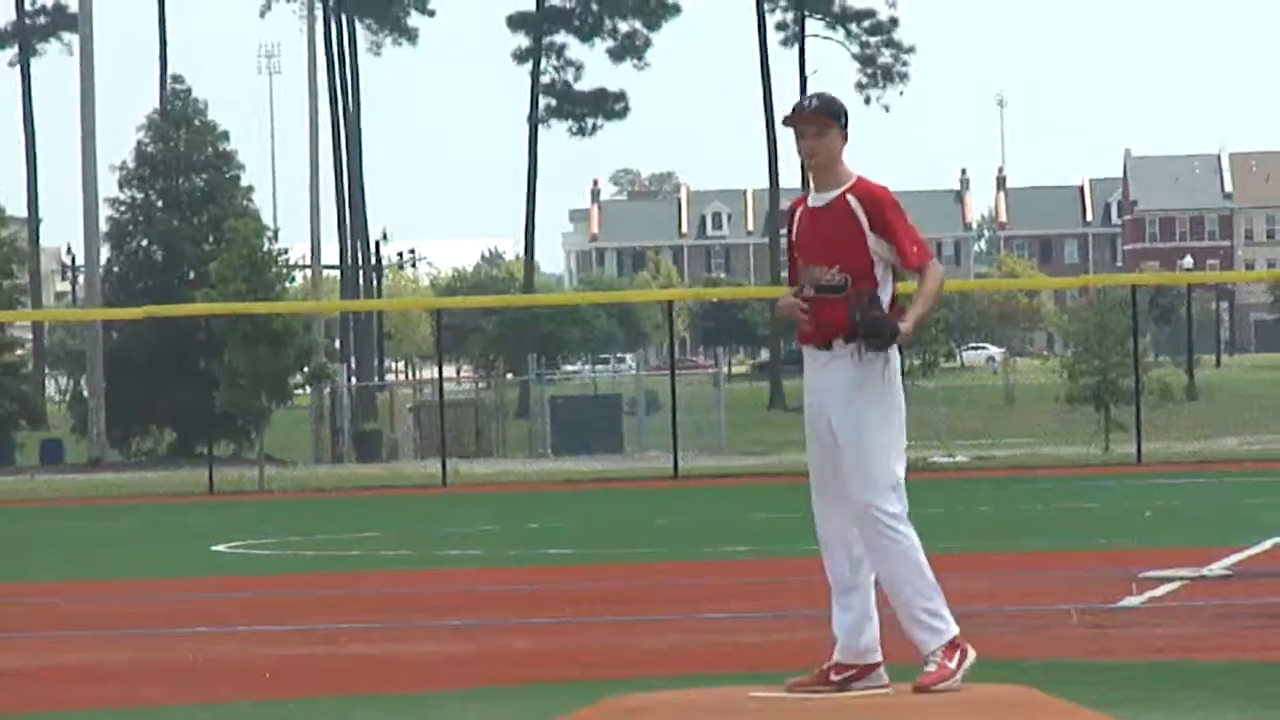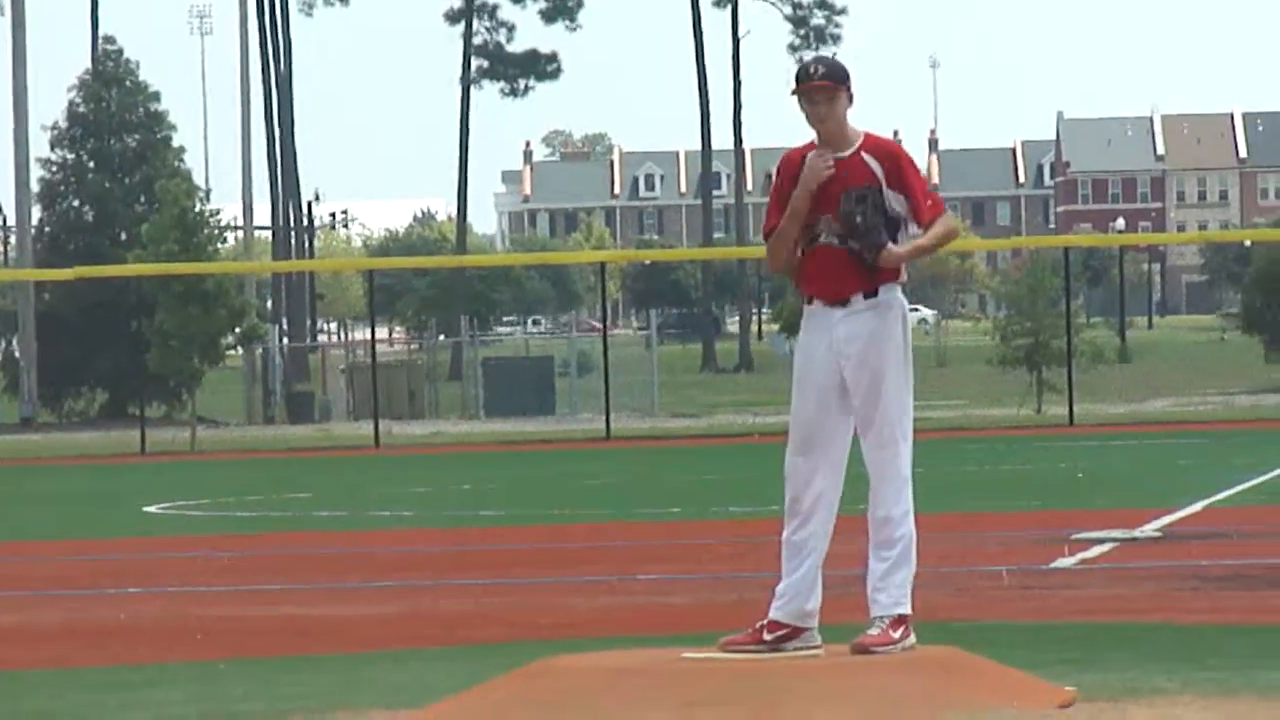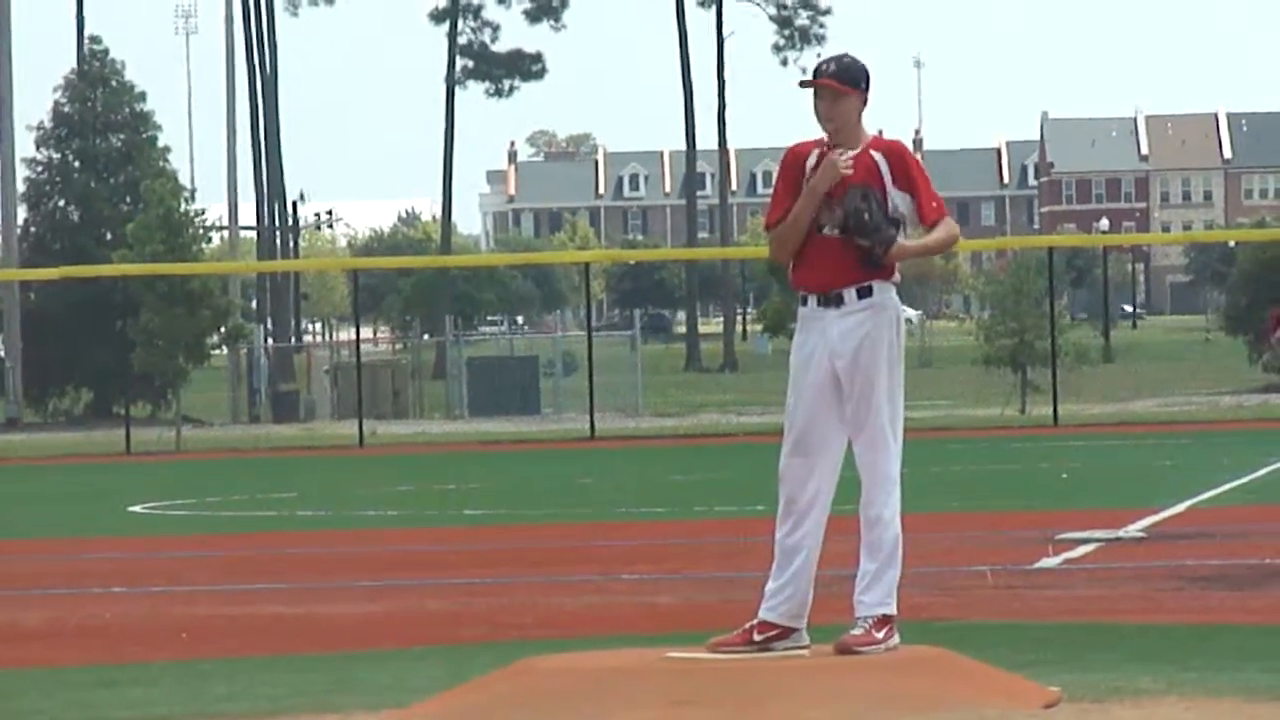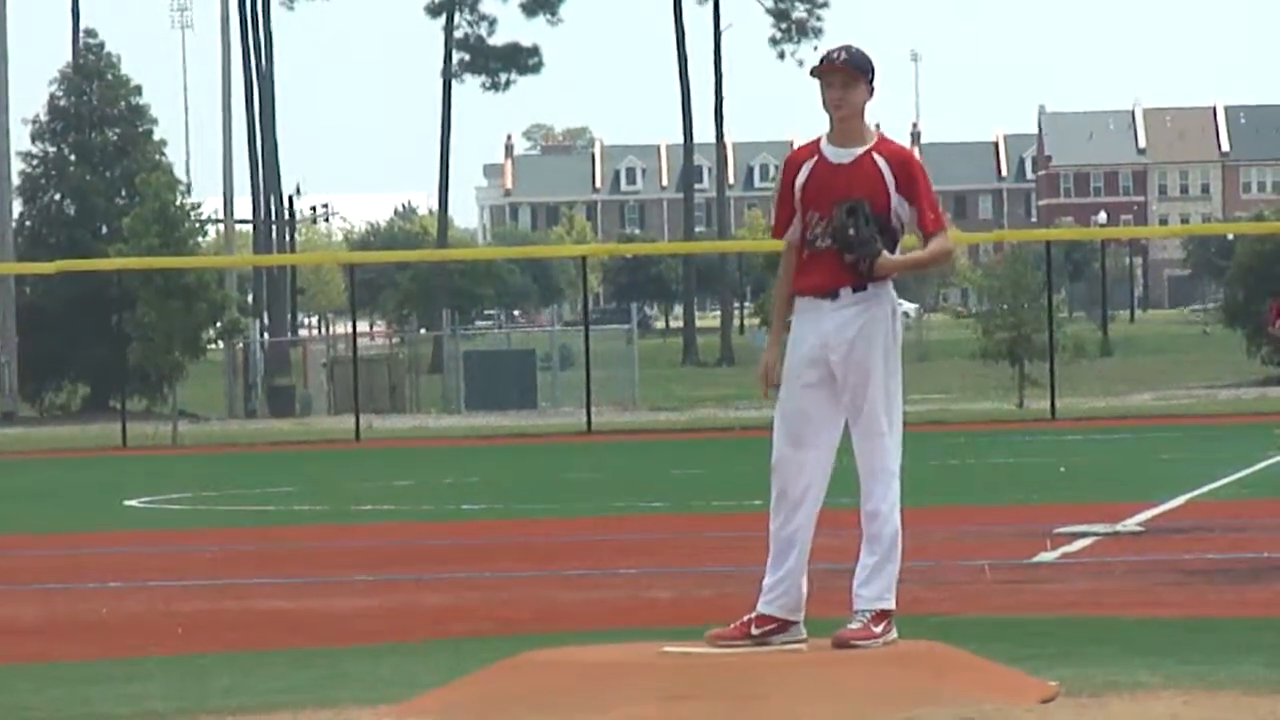
dt=0.7s
person 1, frame 1
left shoulder: (872, 200)
right shoulder: (798, 211)
left elbow: (931, 271)
left wrist: (906, 323)
right wrist: (786, 304)
left hip: (867, 362)
right hip: (818, 365)
left knee: (873, 502)
right knee: (832, 511)
left ankle: (943, 640)
right ankle: (857, 656)
person 1, frame 2
left shoulder: (884, 155)
right shoulder: (793, 166)
left elbow: (946, 224)
right elbow: (776, 259)
left wrist: (904, 250)
right wrist: (805, 192)
left hip: (875, 315)
right hip: (818, 321)
left knee: (887, 461)
right knee: (807, 466)
left ankle: (893, 614)
right ankle: (793, 614)
person 1, frame 3
left shoulder: (891, 156)
right shoulder: (799, 161)
left elbow: (947, 229)
right elbow: (778, 251)
left wrist: (908, 247)
right wrist: (817, 188)
left hip: (869, 315)
right hip: (812, 320)
left knee: (878, 462)
right knee: (802, 468)
left ankle: (878, 614)
right ankle: (781, 616)
person 1, frame 4
left shoulder: (895, 161)
right shoulder: (800, 164)
left elbow: (943, 243)
right elbow: (789, 256)
left wrist: (897, 261)
right wrist: (775, 340)
left hip: (866, 315)
right hip: (809, 317)
left knee: (877, 460)
right knee: (793, 465)
left ankle: (876, 608)
right ankle: (779, 609)
